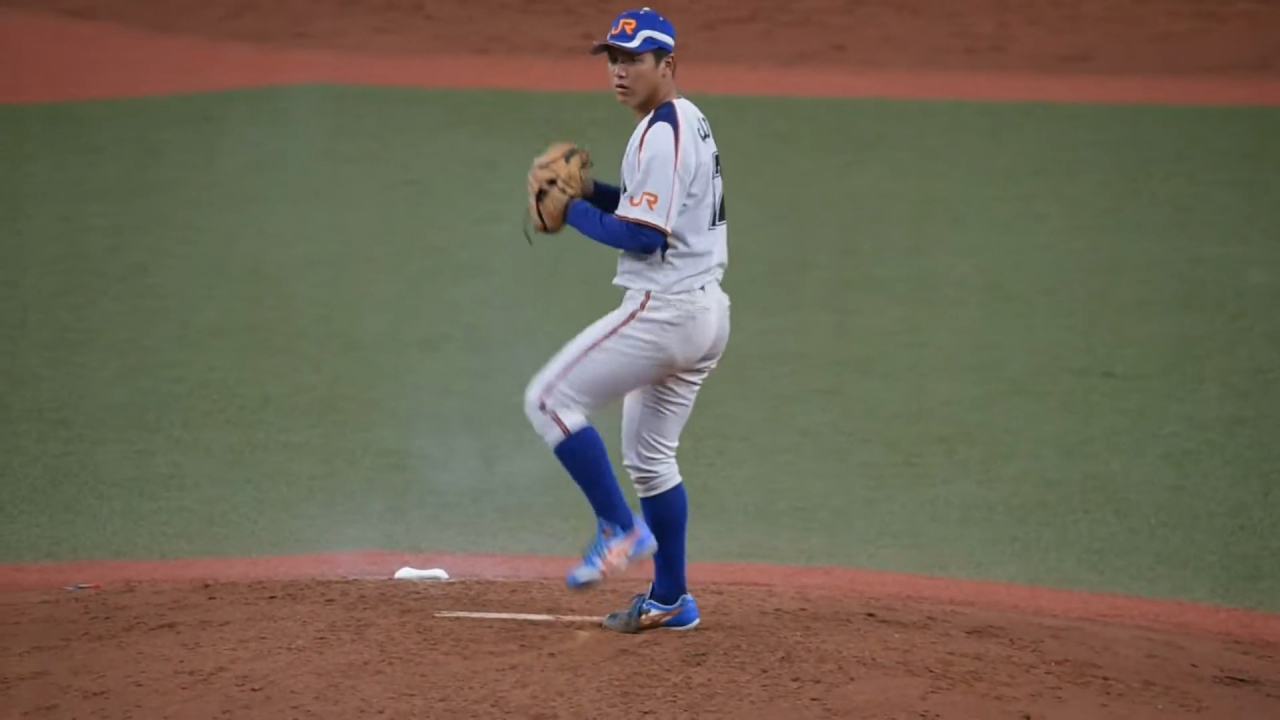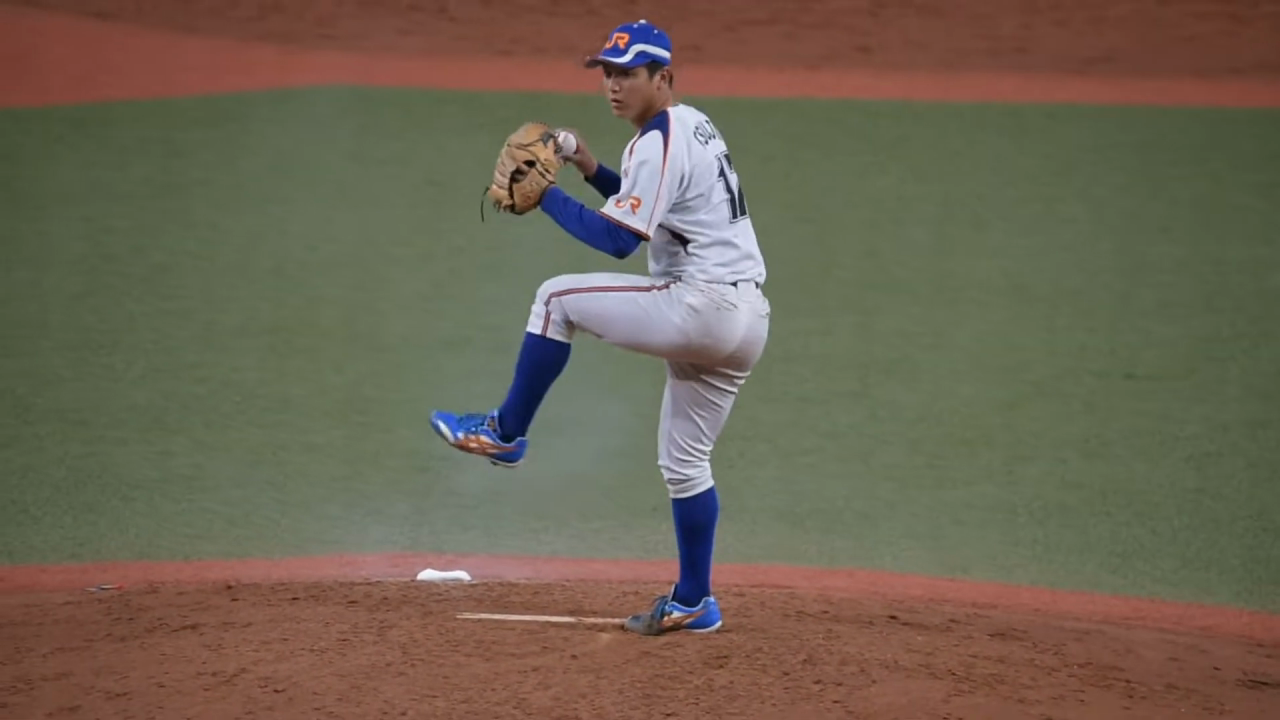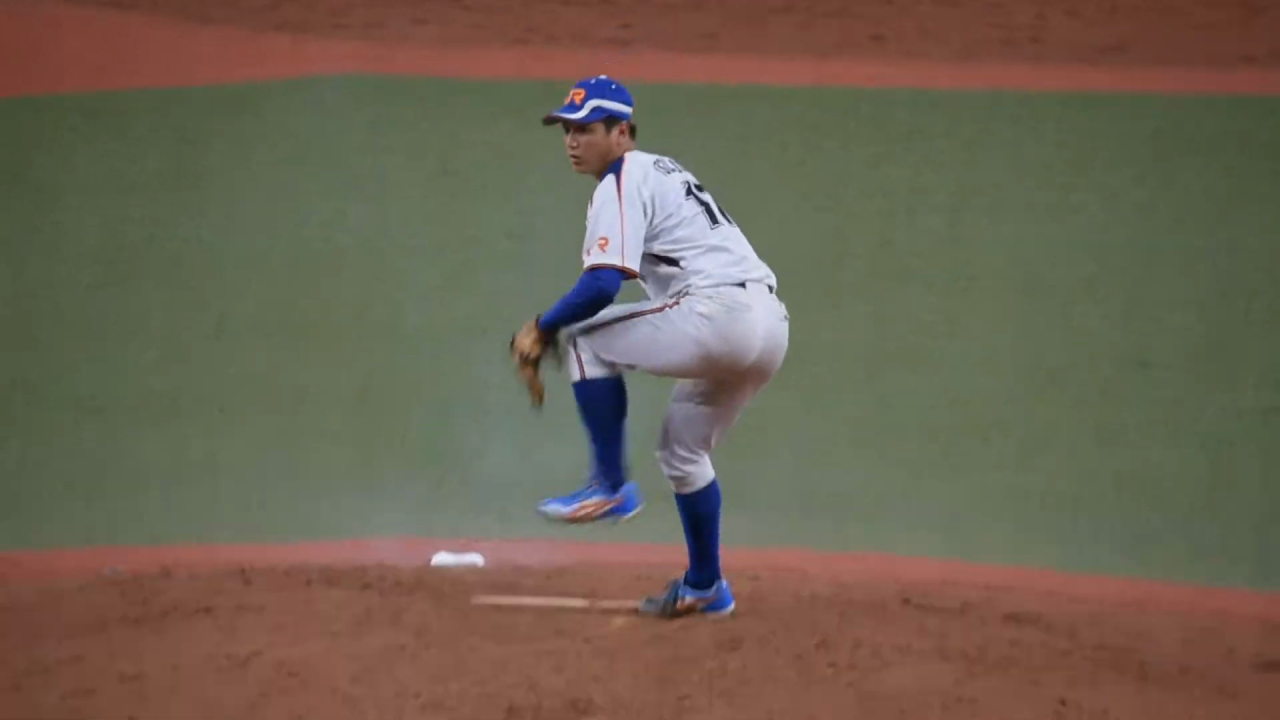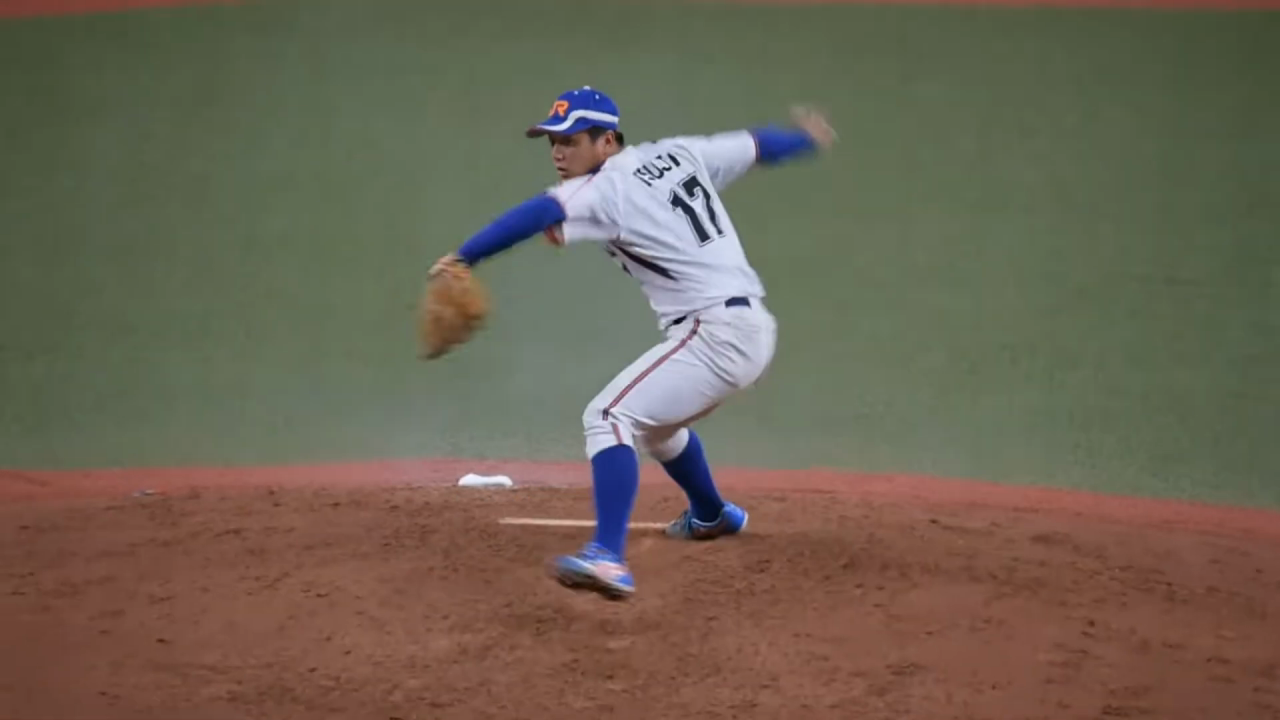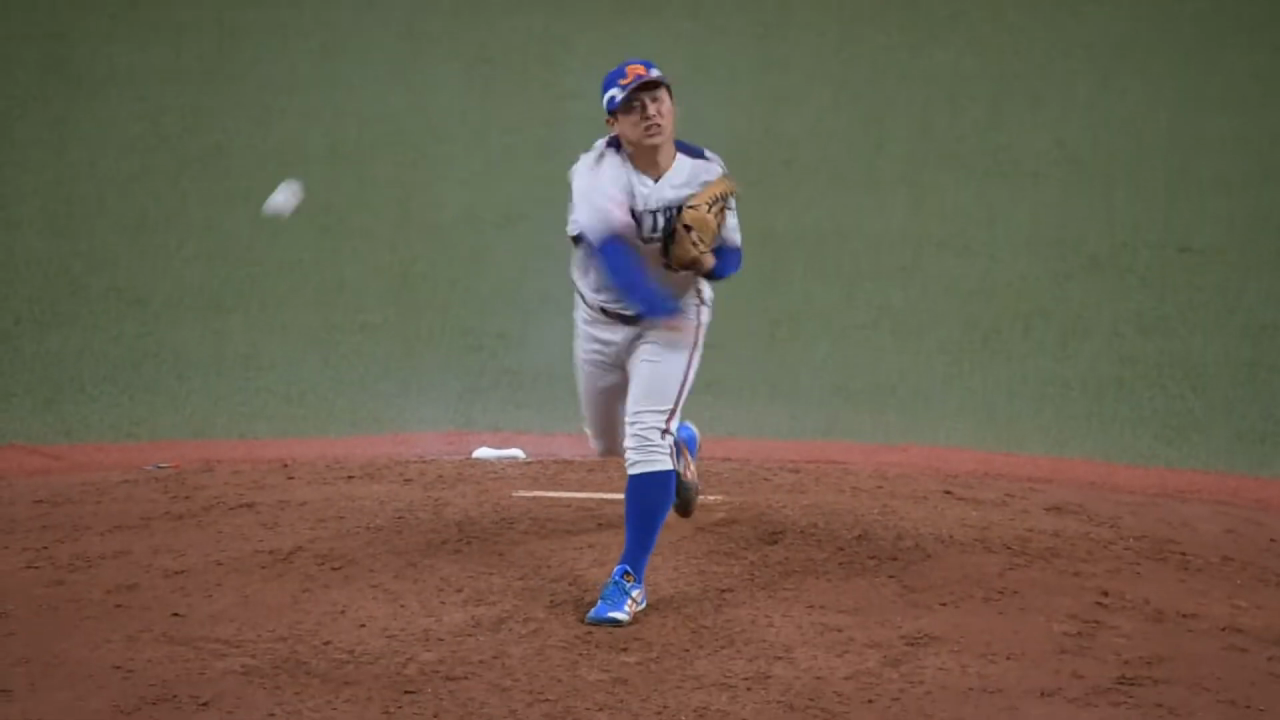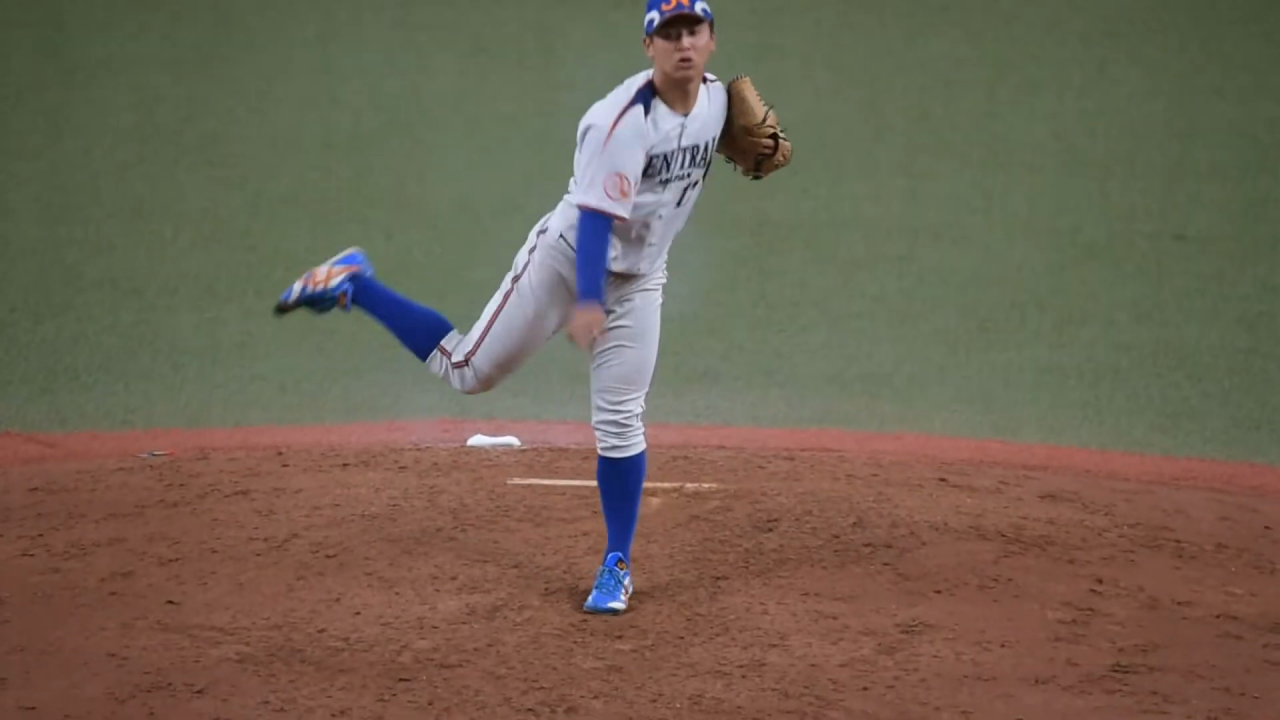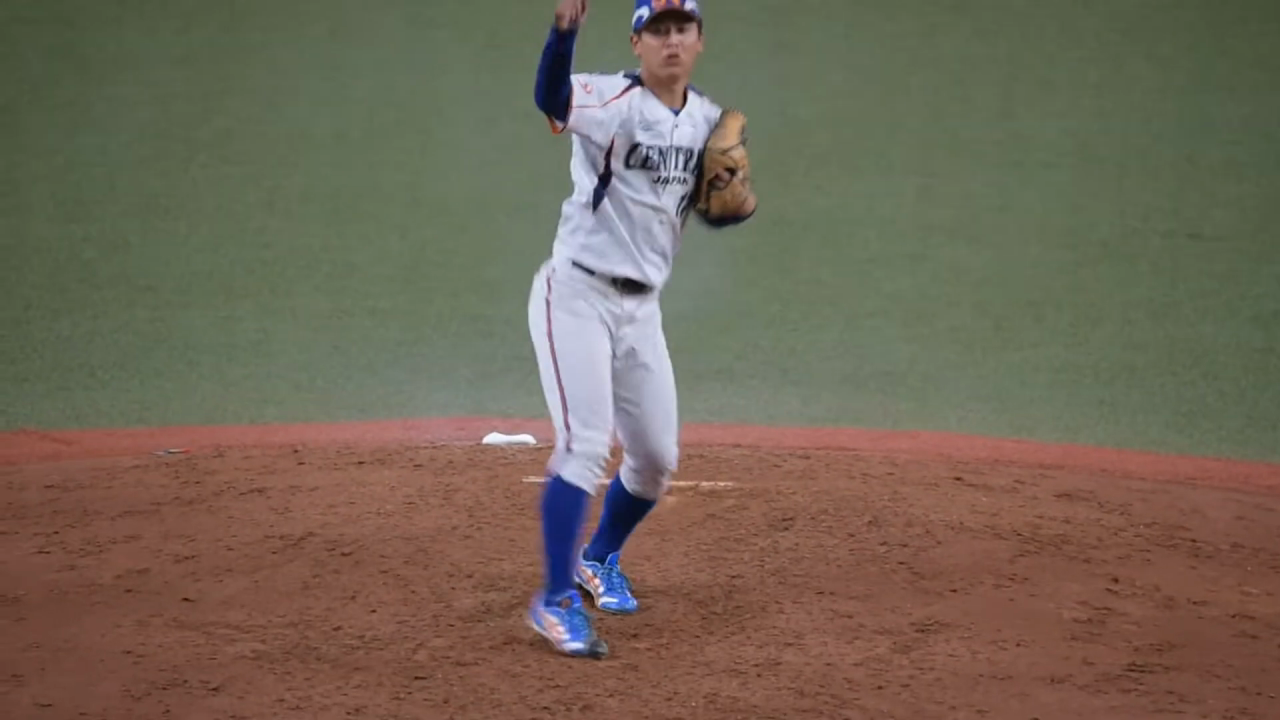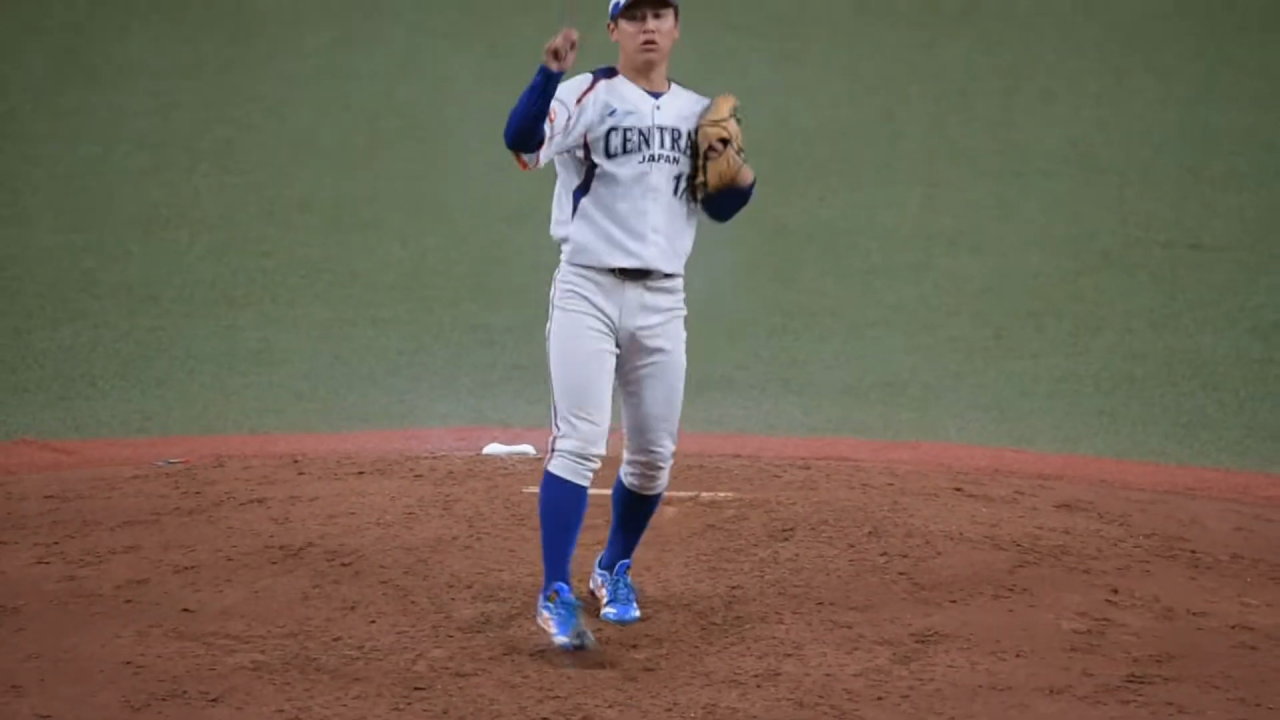
dt=0.3s
person 1, frame 1
left shoulder: (661, 133)
right shoulder: (685, 122)
left elbow: (643, 236)
left wrist: (571, 212)
right wrist: (593, 192)
left hip: (665, 311)
right hip: (701, 311)
left knee: (549, 398)
right knee: (650, 455)
left ankle: (621, 529)
right ankle: (669, 599)
person 1, frame 2
left shoulder: (658, 140)
right shoulder: (691, 125)
left elbow: (616, 240)
left wrist: (540, 194)
right wrist: (595, 171)
left hip: (702, 307)
right hip: (745, 318)
left knee: (557, 299)
right knee: (684, 461)
left ankle: (507, 432)
right ankle: (691, 601)
person 1, frame 3
left shoulder: (618, 183)
right shoulder: (660, 172)
left elbow: (601, 286)
left wrist: (544, 324)
left hip: (721, 315)
right hip: (765, 326)
left knee: (585, 338)
right knee: (682, 452)
left ankle: (609, 485)
right ankle: (705, 587)
person 1, frame 4
left shoulder: (602, 190)
right shoulder: (676, 154)
left elbow: (539, 212)
right elbow: (760, 145)
left wrist: (463, 255)
right wrist: (807, 136)
left hip: (720, 335)
right hip: (751, 330)
left knee: (607, 418)
right knee: (656, 423)
left ankle: (608, 557)
right ankle: (713, 513)
person 1, frame 5
left shoulder: (706, 170)
right shoulder: (596, 171)
left elbow: (729, 252)
right elbow: (612, 249)
left wrist: (707, 262)
right wrist: (659, 304)
left hip: (673, 321)
right hip: (600, 319)
left knee: (646, 436)
right knee: (608, 440)
left ankle: (630, 577)
right ankle: (675, 440)
person 1, frame 6
left shoulder: (716, 97)
right shoulder: (619, 119)
right elbow: (594, 220)
right wrist: (586, 301)
left hip: (638, 283)
right hip: (565, 259)
left knee: (620, 422)
right knee: (464, 367)
left ankle: (616, 564)
right ankle: (352, 283)
person 1, frame 7
left shoulder: (703, 121)
right shoulder: (609, 99)
left elbow: (707, 197)
right elbow: (551, 99)
left wrist: (735, 207)
left hip: (640, 310)
right hip: (577, 295)
left knee: (656, 463)
right knee: (585, 442)
left ankle: (599, 560)
right ankle: (556, 600)
person 1, frame 8
left shoulder: (698, 112)
right shoulder: (585, 97)
left elbow: (720, 207)
right elbow: (520, 141)
left wrist: (742, 180)
right wrist: (549, 72)
left hip: (662, 303)
right hip: (586, 293)
left knee: (652, 456)
right knee: (580, 442)
left ankle: (613, 571)
right ankle: (555, 594)
